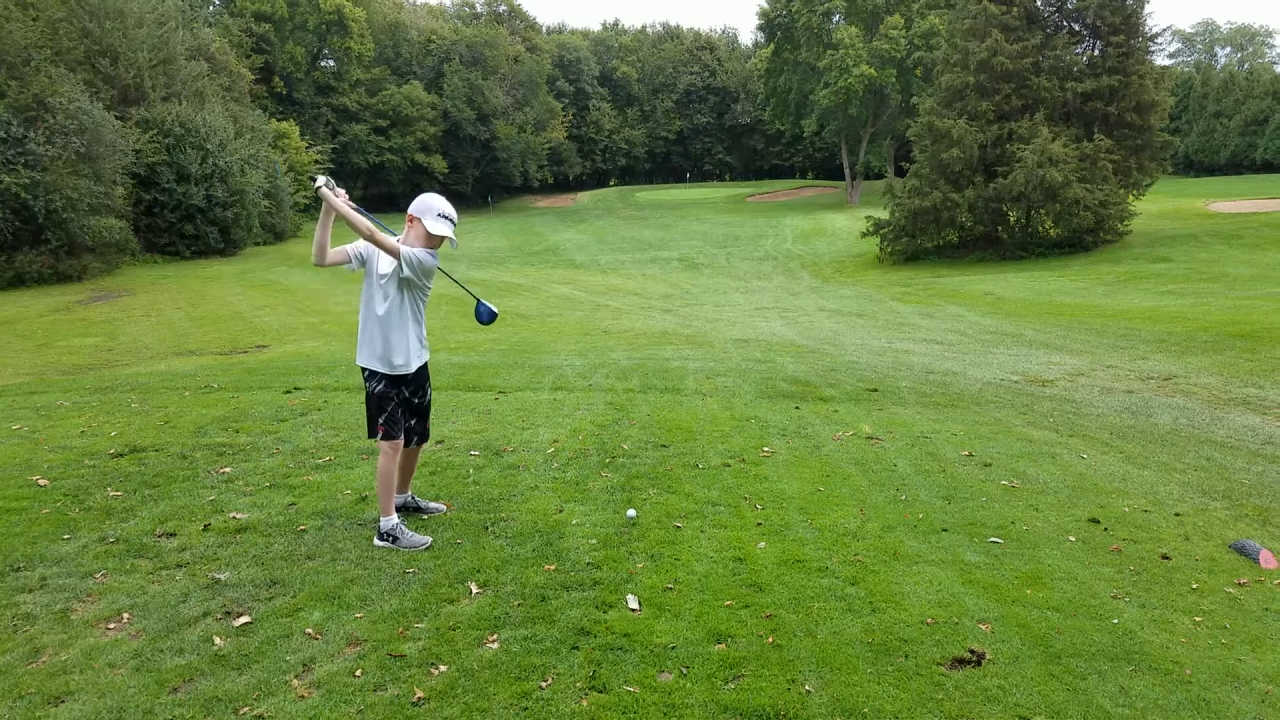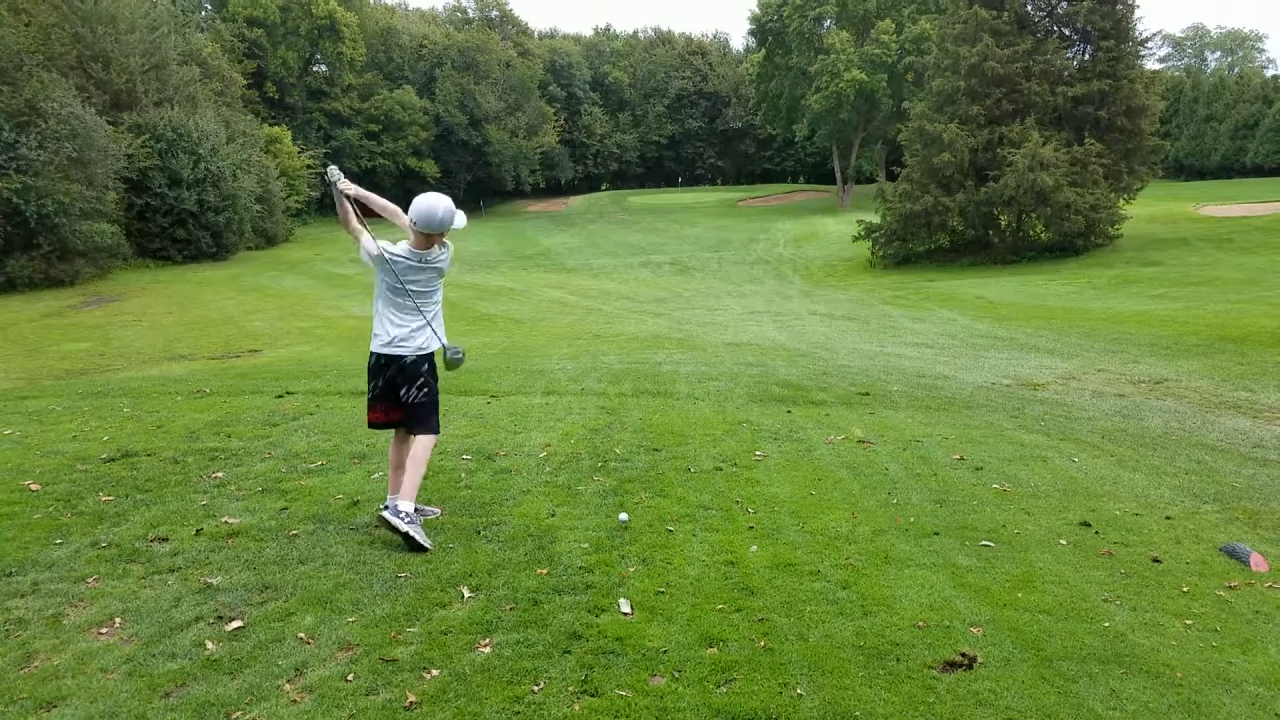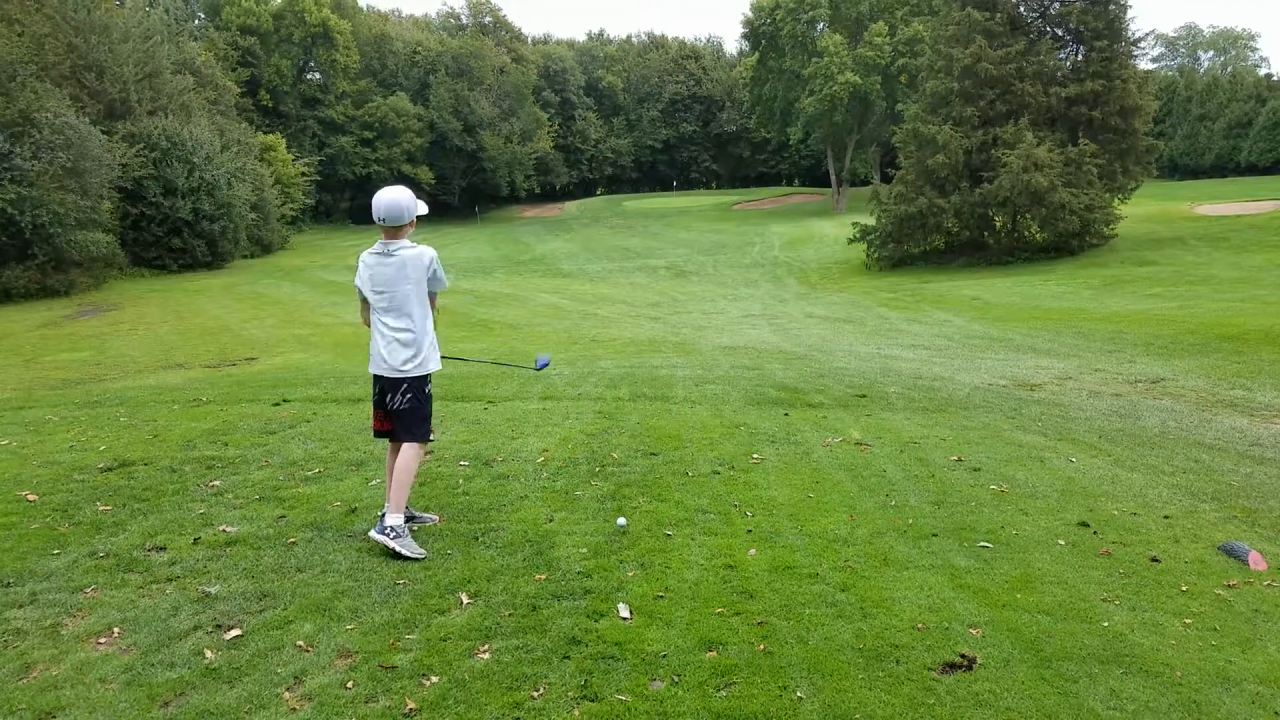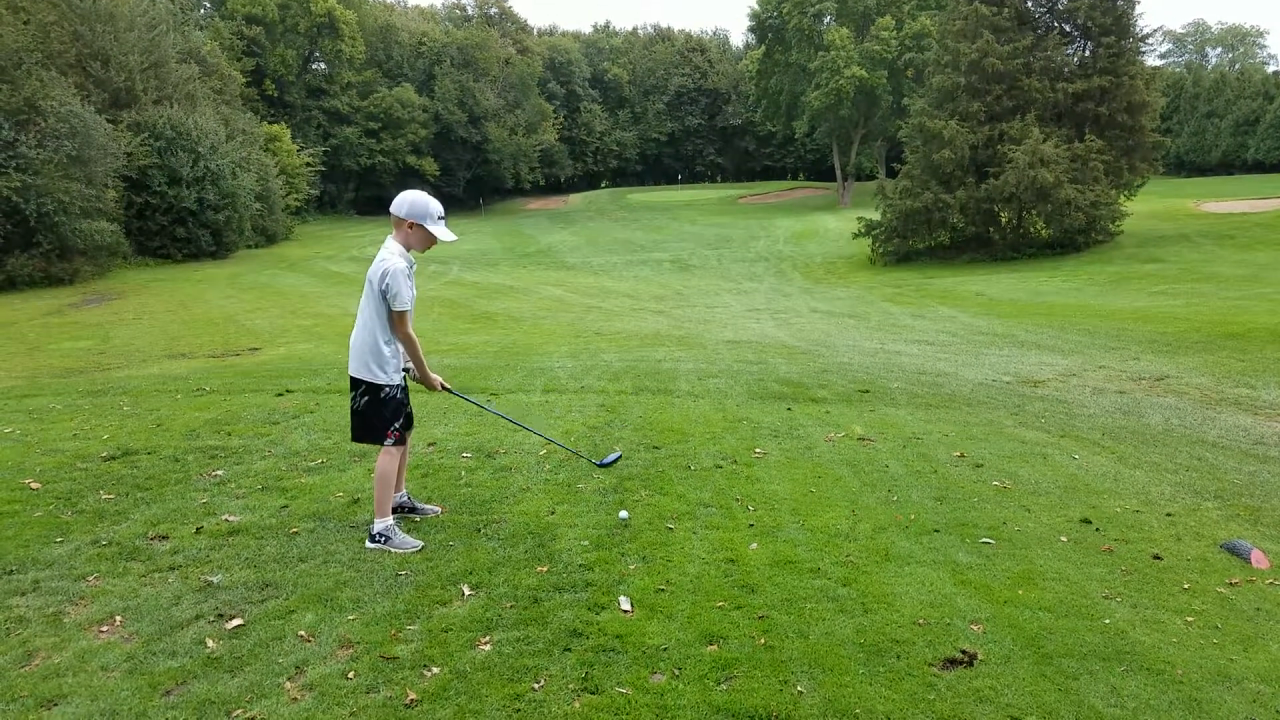
dt=1s
person 1, frame 1
left shoulder: (426, 261)
right shoulder: (373, 250)
left elbow: (372, 235)
right elbow: (321, 259)
left wrist: (334, 201)
right wrist: (328, 208)
left hip: (413, 364)
right hip: (379, 364)
left knee: (416, 438)
right knee: (392, 441)
left ankle: (402, 497)
right ankle: (388, 527)
person 1, frame 2
left shoulder: (385, 256)
right shoulder: (442, 255)
left elbow: (352, 227)
right elbow: (399, 217)
left wrist: (342, 192)
right wrist: (358, 191)
left hip: (383, 352)
right hip: (417, 356)
left knee: (402, 428)
right knee: (425, 431)
left ankle: (397, 500)
right ankle: (403, 509)
person 1, frame 3
left shoulder: (366, 261)
right shoulder: (425, 256)
left elbow: (366, 318)
right elbow: (432, 306)
left hip: (381, 364)
right hip: (414, 364)
left knee: (397, 438)
right knee: (414, 441)
left ankle: (395, 509)
right ankle: (391, 524)
person 1, frame 4
left shoulder: (396, 258)
right shoulder: (395, 267)
right elbow: (403, 331)
left wrist: (410, 364)
right wrist: (424, 373)
left hip: (387, 362)
right hip: (377, 367)
left knee: (403, 431)
right knee: (392, 442)
left ankle: (398, 498)
right ankle: (381, 529)
